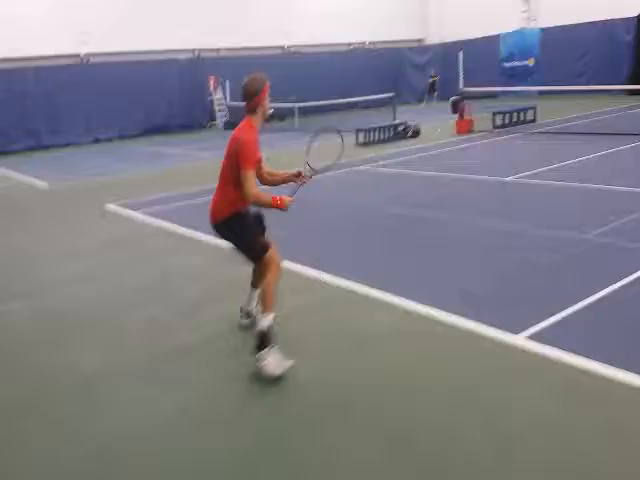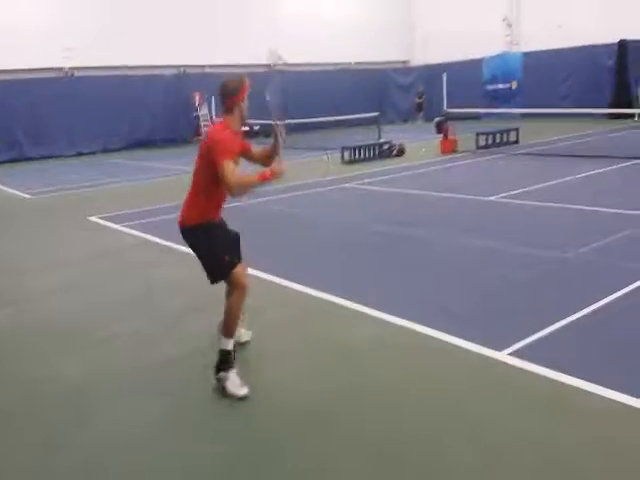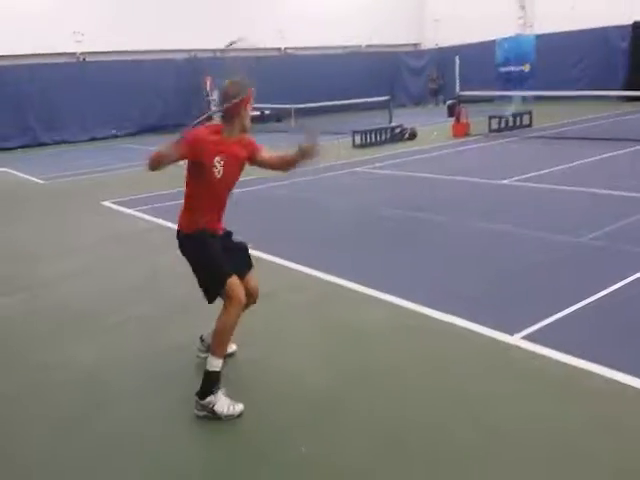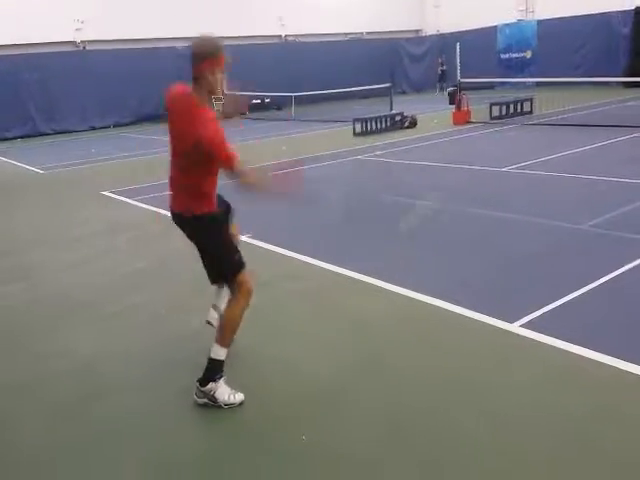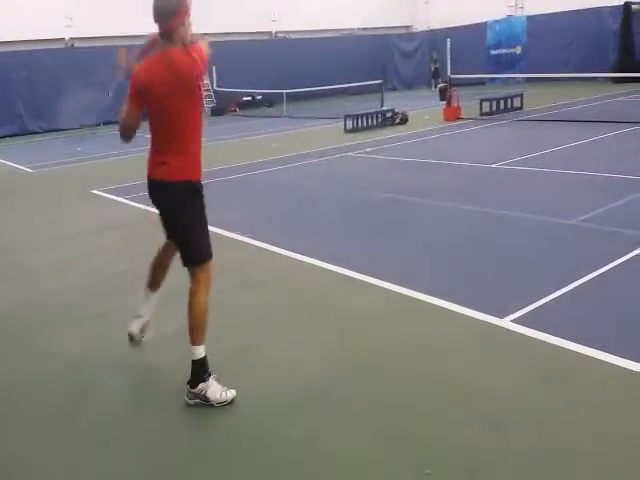
dt=0.3s
person 1, frame 1
left shoulder: (248, 133)
right shoulder: (246, 138)
left elbow: (264, 177)
right elbow: (250, 193)
left wrist: (290, 176)
right wrist: (278, 202)
left hip: (233, 210)
right hip: (229, 215)
left knee: (264, 250)
right knee: (273, 261)
left ankle: (250, 310)
right ankle: (265, 347)
person 1, frame 2
left shoulder: (232, 135)
right shoulder: (220, 136)
left elbow: (261, 158)
right elbow: (233, 185)
left wrist: (276, 141)
right wrist: (269, 174)
left hip: (210, 218)
right hip: (198, 223)
left knee: (238, 273)
right knee: (239, 283)
left ankle: (231, 328)
right ankle: (224, 367)
person 1, frame 3
left shoulder: (245, 144)
right shoulder: (201, 137)
left elbow: (279, 163)
right elbow: (154, 164)
left wrist: (301, 154)
right wrist: (175, 146)
left hip: (218, 231)
right hip: (195, 234)
left knee: (247, 293)
right knee: (237, 296)
left ankle: (212, 341)
right ankle: (208, 395)
person 1, frame 4
left shoulder: (177, 94)
right shoulder: (203, 130)
right elbow: (243, 177)
left hip: (193, 200)
right hip: (197, 212)
left knee: (231, 237)
right knee: (244, 287)
left ankle: (219, 306)
right ankle: (209, 381)
person 1, frame 5
left shoulder: (142, 72)
right shoulder: (193, 61)
left elbow: (126, 133)
left hip: (157, 179)
right hip: (184, 182)
left knee: (173, 242)
right knee: (201, 275)
left ankle: (140, 319)
right ankle: (199, 380)
